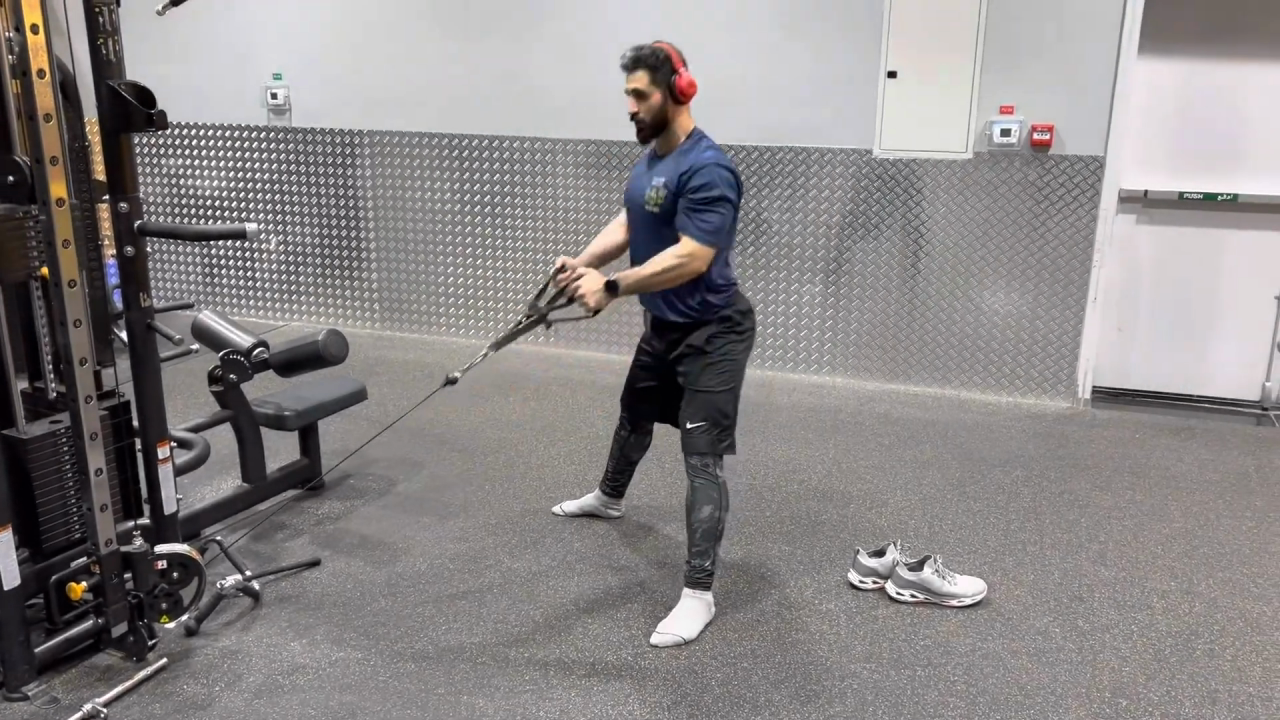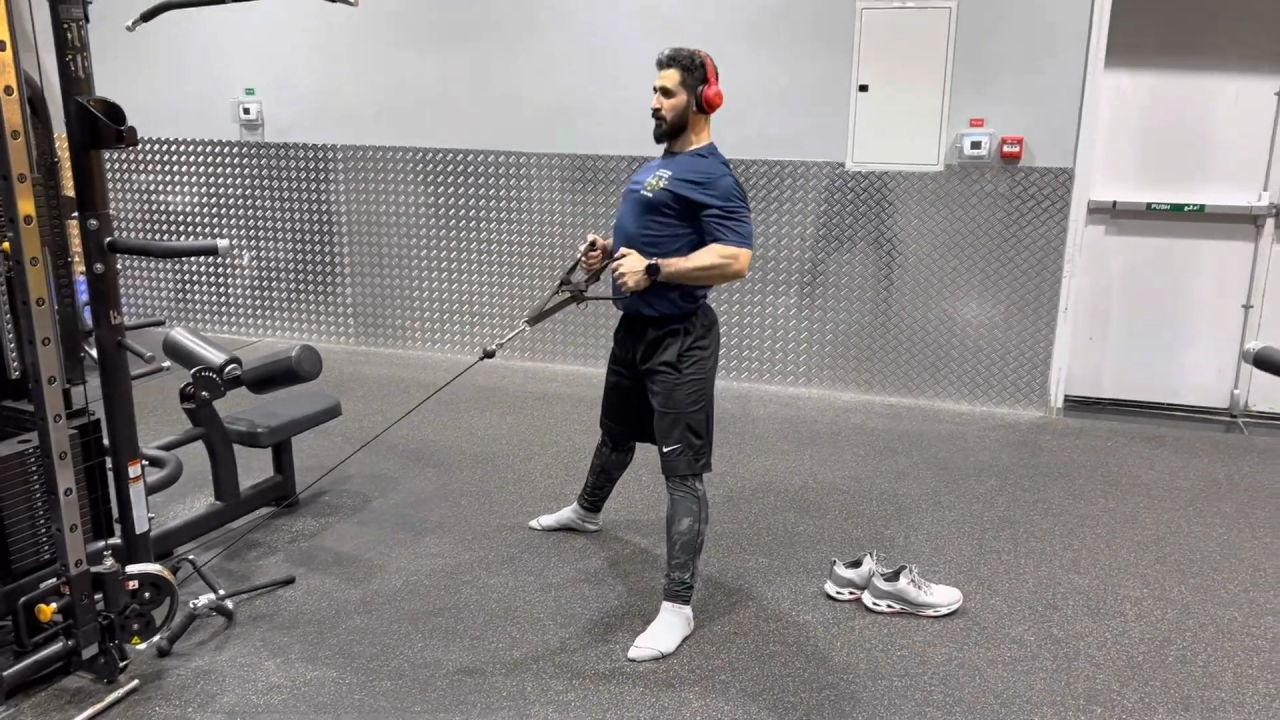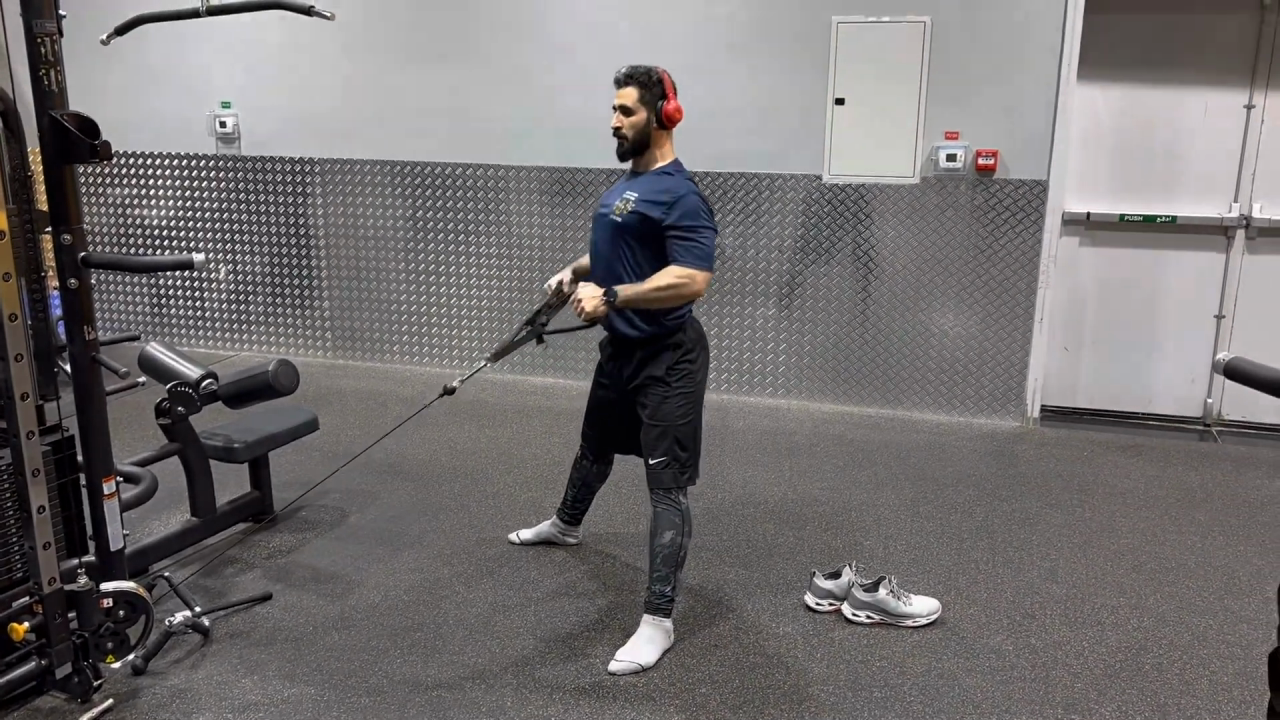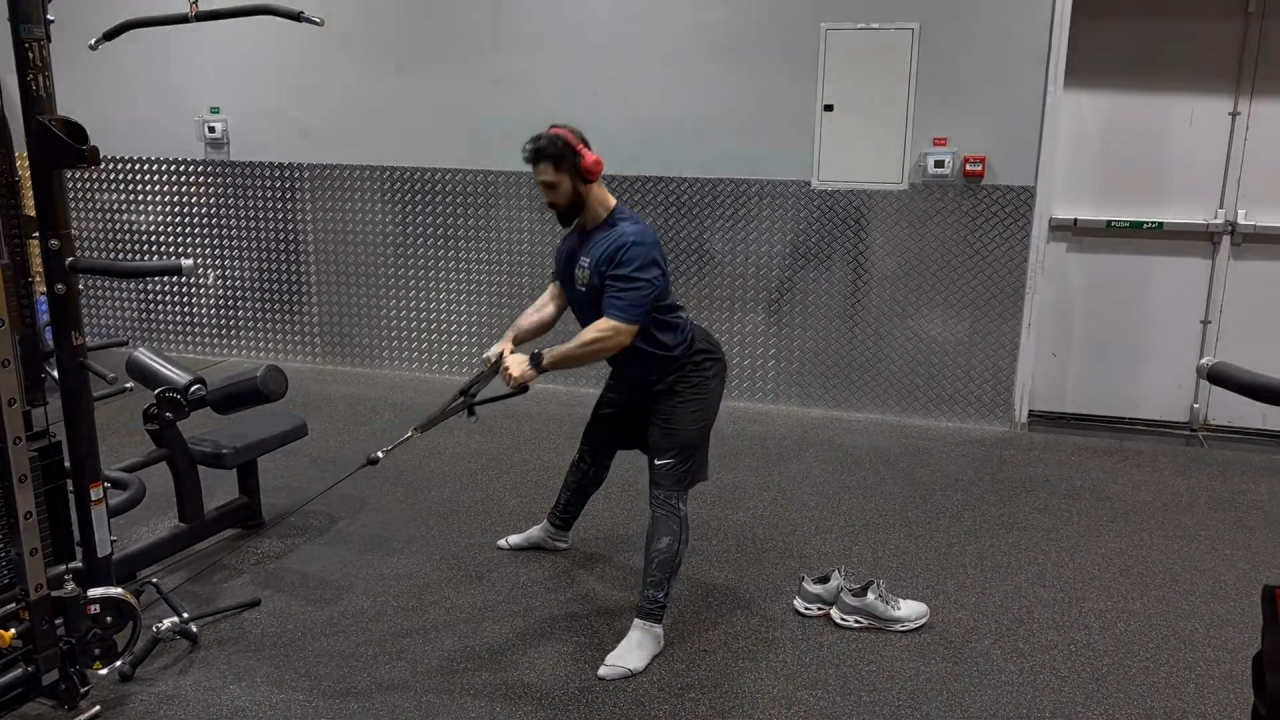
dt=0.7s
person 1, frame 1
left shoulder: (705, 167)
right shoulder: (651, 159)
left elbow: (694, 257)
right elbow: (628, 225)
left wrist: (610, 286)
right wrist: (587, 259)
left hip: (713, 331)
right hip: (664, 324)
left knee: (702, 455)
right knee: (634, 415)
left ankle: (698, 594)
right ankle: (609, 497)
person 1, frame 2
left shoulder: (711, 176)
right shoulder: (660, 164)
left elbow: (735, 259)
left wrist: (653, 269)
right wrist: (609, 247)
left hip: (679, 338)
right hip: (634, 327)
left knee: (682, 469)
right knee: (616, 432)
left ankle: (678, 607)
right ankle: (587, 510)
person 1, frame 3
left shoulder: (678, 194)
right shoulder: (627, 183)
left elbow: (692, 280)
left wrist: (611, 297)
right wrist: (574, 271)
left hip: (667, 357)
right hip: (620, 348)
left knee: (666, 485)
right knee: (594, 446)
left ankle: (658, 621)
right ankle: (566, 524)
person 1, frame 4
left shoulder: (630, 243)
right shoulder: (576, 234)
left elbow: (614, 333)
right elbow: (556, 297)
left wrist: (536, 363)
right wrist: (511, 340)
left hip: (684, 372)
right hip: (634, 371)
left knee: (666, 494)
right knee: (593, 449)
left ankle: (649, 626)
right ankle: (555, 530)
